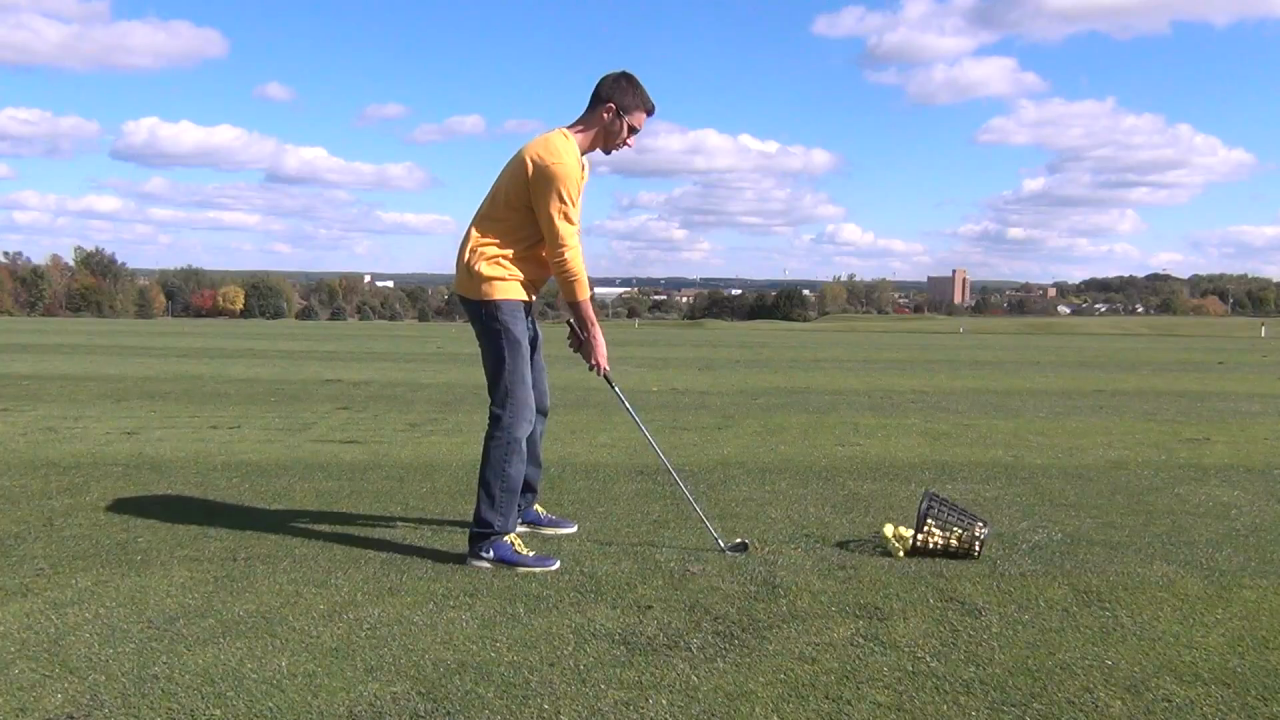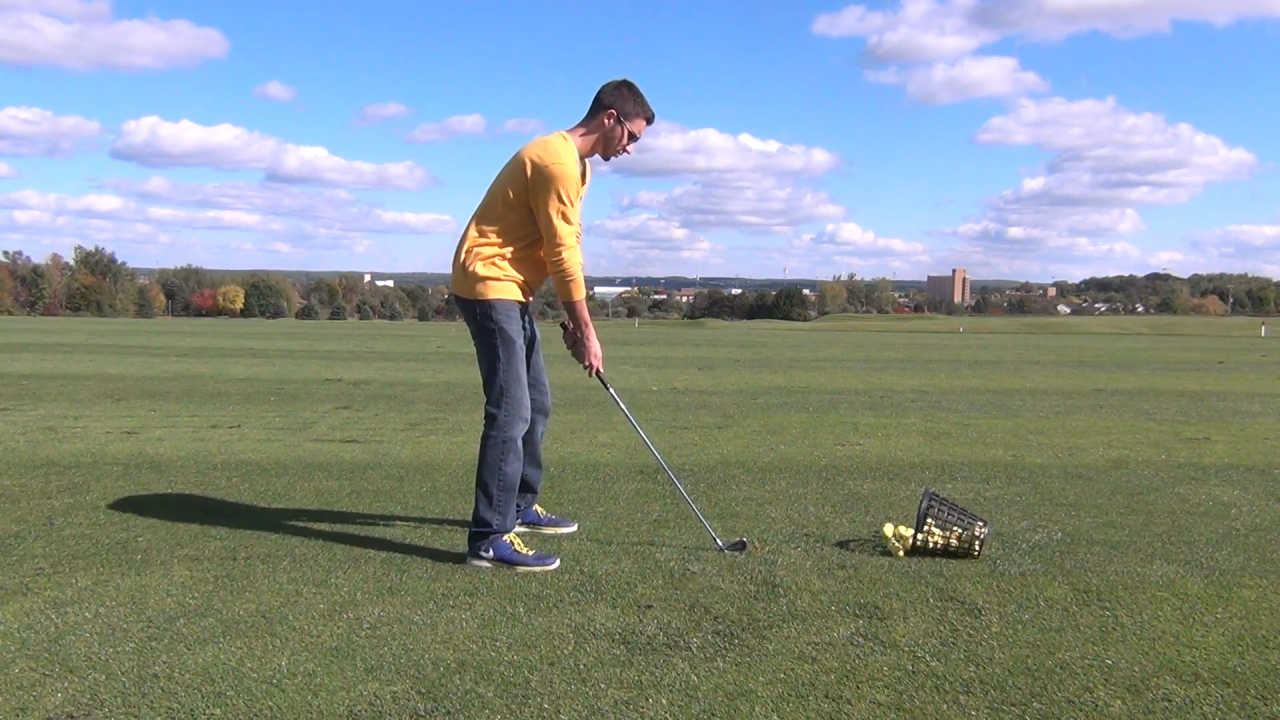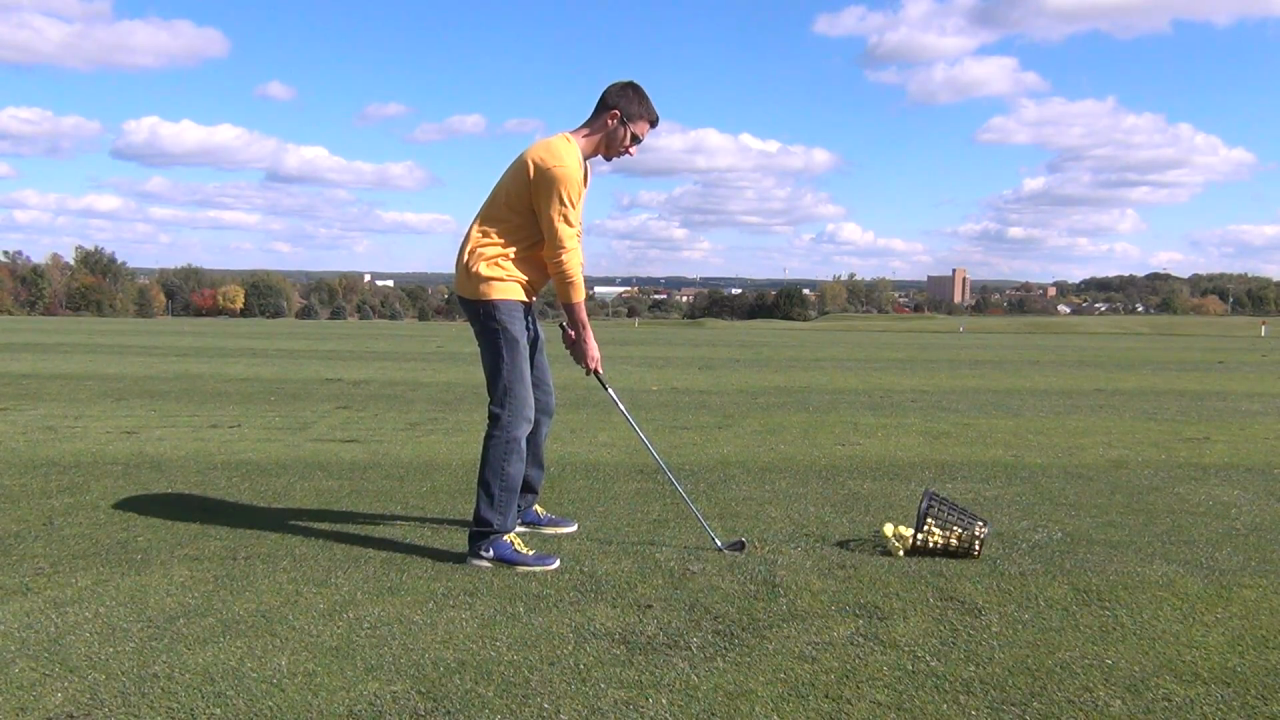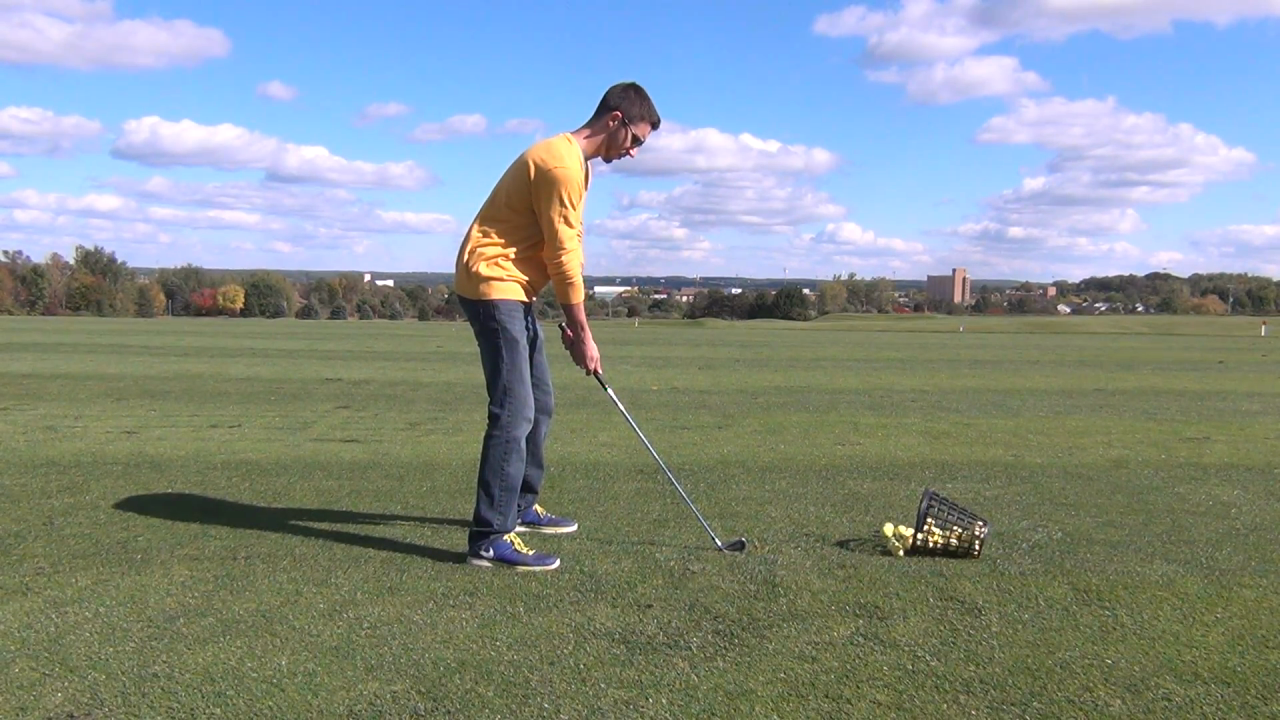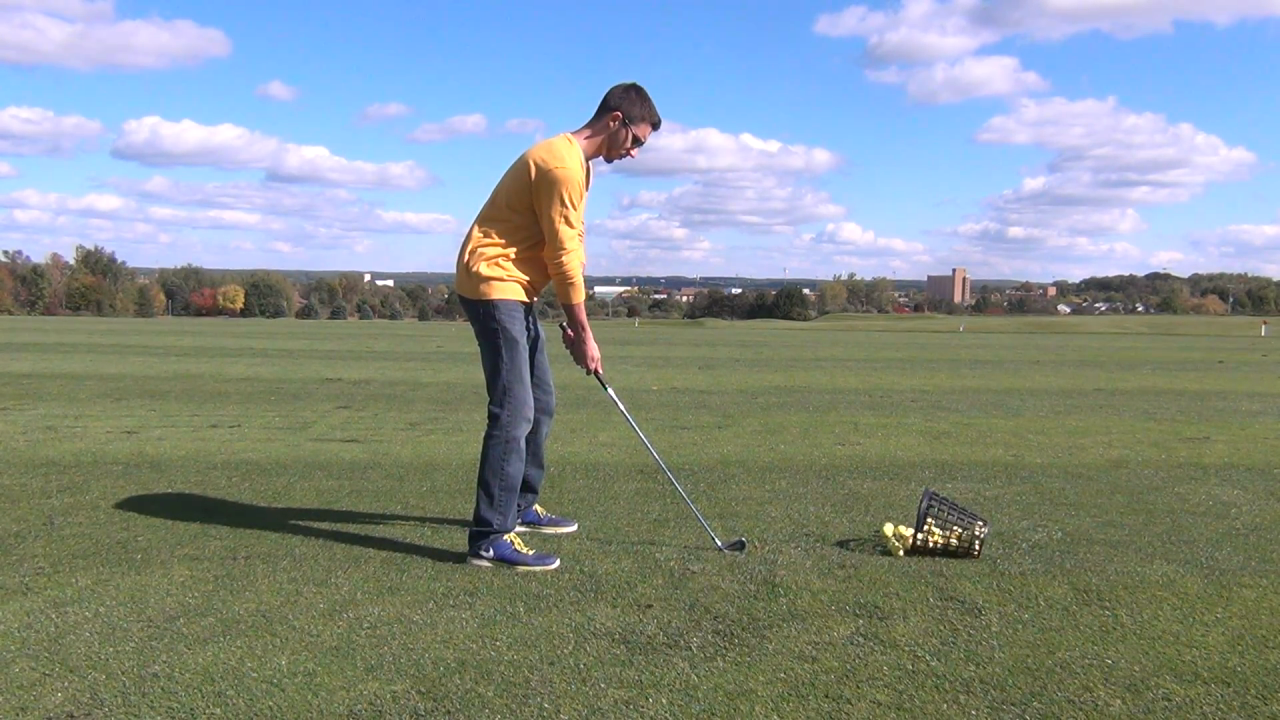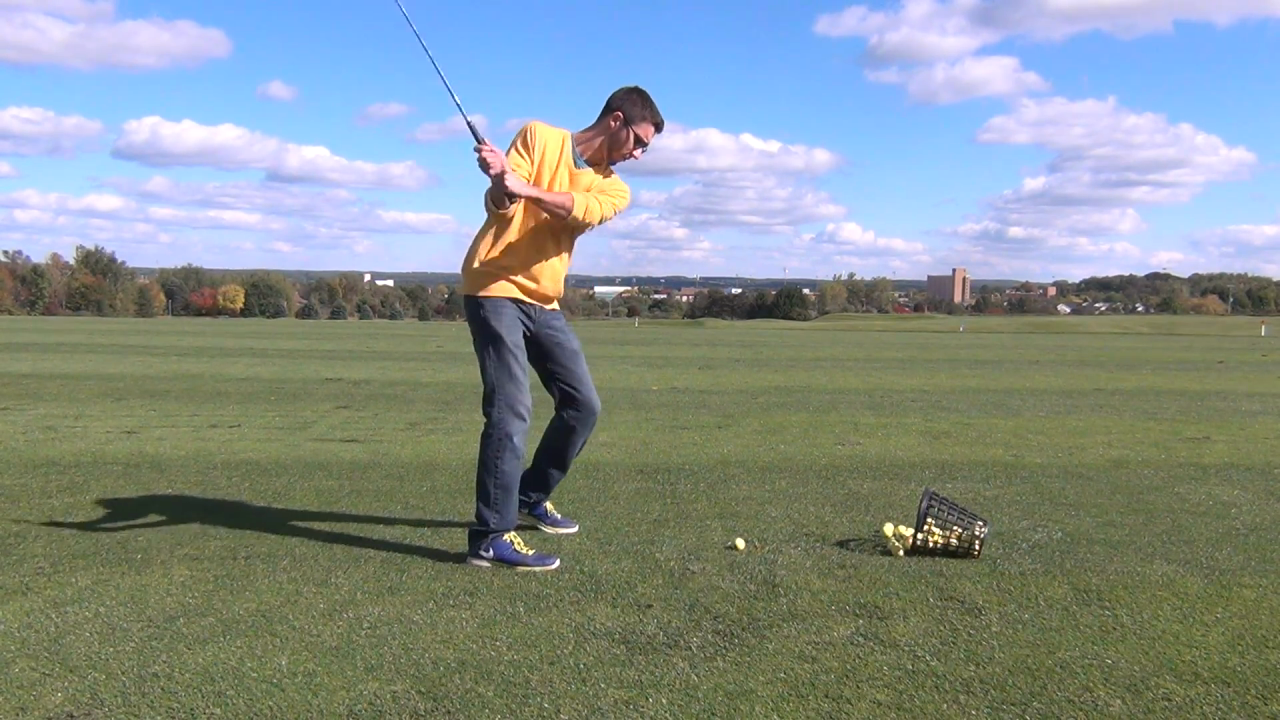
dt=0.7s
person 1, frame 1
left shoulder: (573, 158)
right shoulder: (557, 159)
left elbow: (564, 248)
right elbow: (564, 254)
left wrist: (579, 322)
right wrist: (593, 330)
left hip: (510, 287)
right hip: (494, 285)
left knee: (533, 406)
right knee: (514, 413)
left ankle: (520, 508)
right ankle: (490, 539)
person 1, frame 2
left shoulder: (577, 164)
right shoulder: (556, 160)
left elbow: (565, 249)
right elbow: (563, 254)
left wrist: (575, 322)
right wrist: (587, 332)
left hip: (509, 288)
right hip: (489, 285)
left knee: (535, 403)
right knee: (511, 411)
left ankle: (519, 507)
right ankle: (489, 537)
person 1, frame 3
left shoulder: (574, 161)
right shoulder: (560, 162)
left elbow: (567, 249)
right elbow: (562, 255)
left wrist: (575, 325)
right wrist: (584, 333)
left hip: (512, 289)
right hip: (493, 285)
left knee: (539, 404)
right knee: (515, 412)
left ankle: (520, 506)
right ankle: (490, 537)
person 1, frame 4
left shoulder: (575, 161)
right shoulder: (561, 164)
left elbow: (569, 249)
right elbow: (563, 256)
left wrist: (574, 325)
right wrist: (582, 334)
left hip: (513, 289)
right hip: (494, 285)
left knee: (538, 404)
right knee: (514, 411)
left ankle: (520, 506)
right ankle: (490, 537)
person 1, frame 5
left shoulder: (577, 163)
right shoulder: (561, 165)
left elbow: (571, 248)
right elbow: (562, 257)
left wrist: (576, 324)
right wrist: (583, 333)
left hip: (515, 289)
right hip: (494, 284)
left knee: (540, 403)
right knee: (514, 411)
left ankle: (521, 505)
right ankle: (490, 537)
person 1, frame 6
left shoulder: (615, 190)
right shoulder: (536, 135)
left elbow: (576, 211)
right elbow: (500, 203)
left wrist: (523, 188)
right wrist: (503, 172)
left hip: (543, 302)
right hip: (494, 291)
left knee: (583, 405)
right knee: (511, 411)
left ankle: (530, 494)
right ankle: (490, 536)
